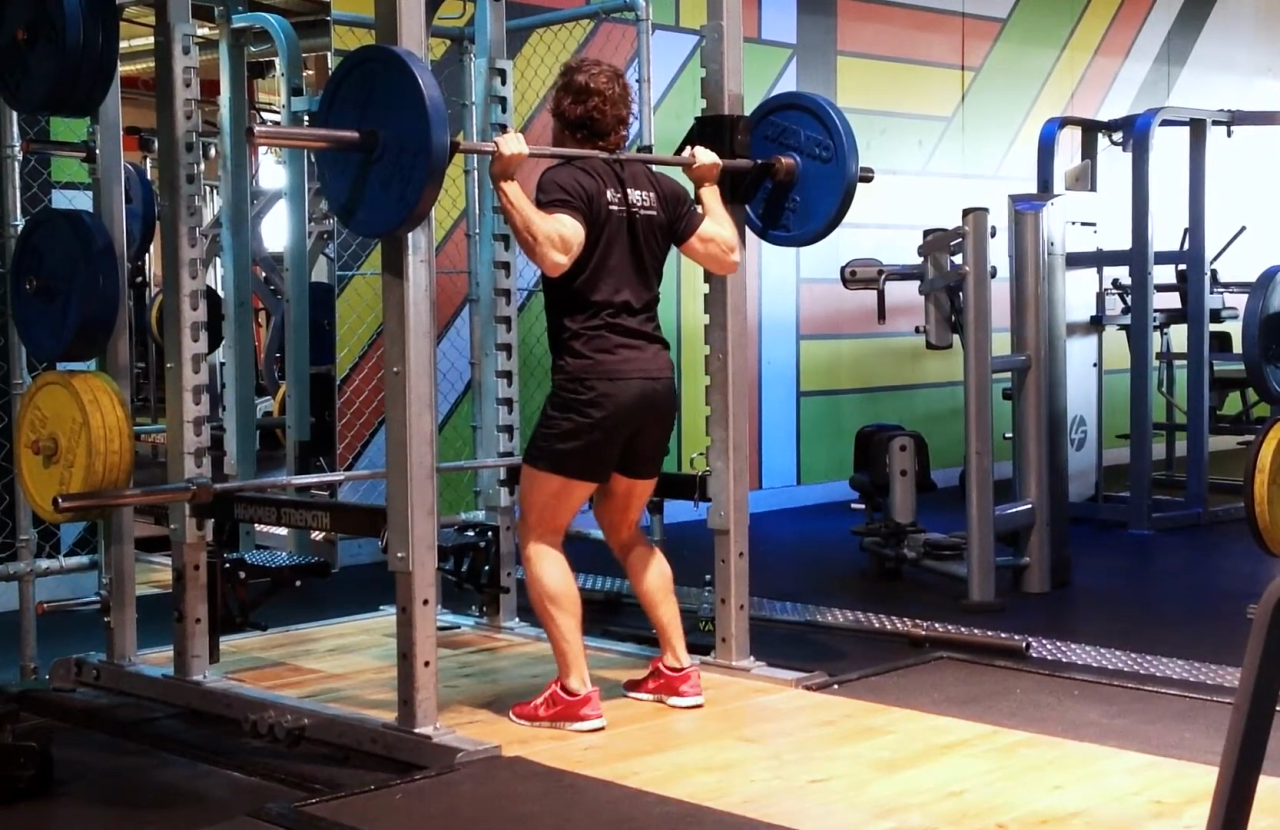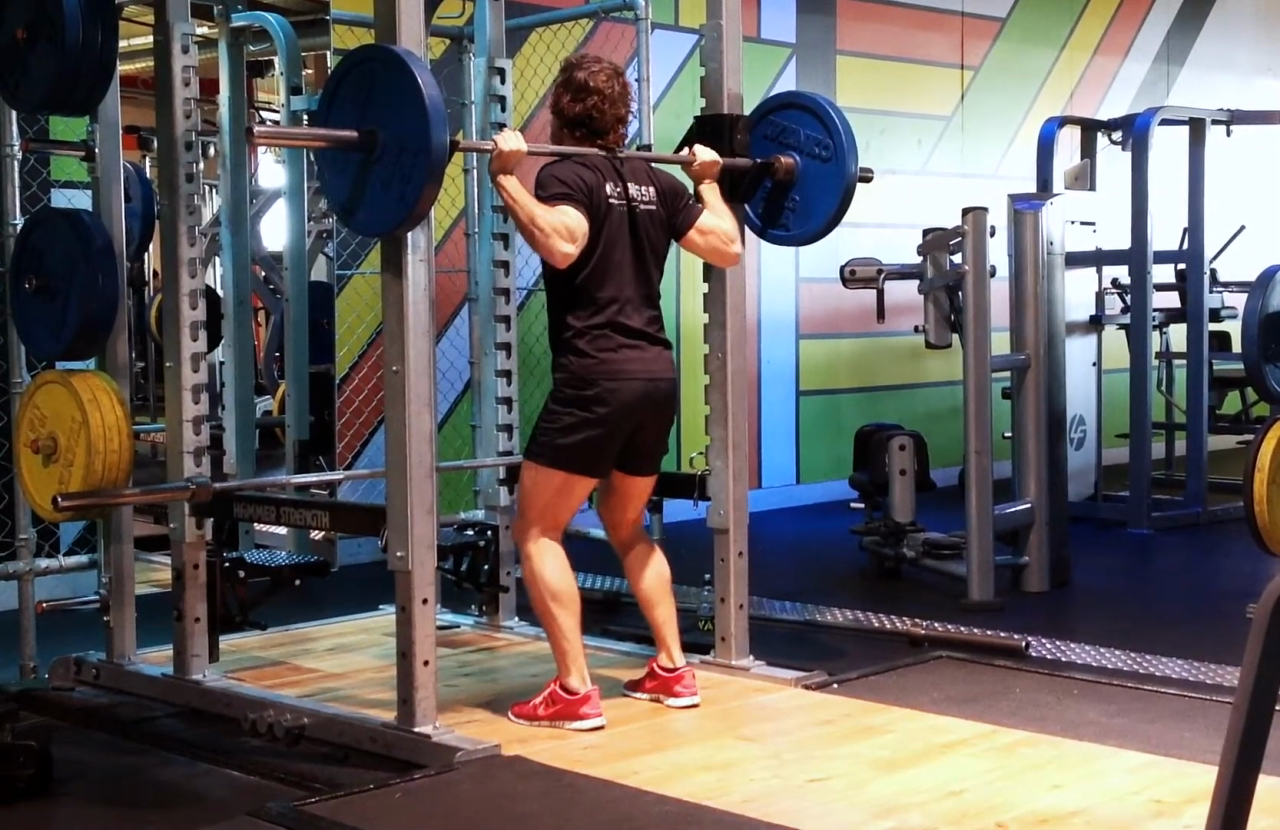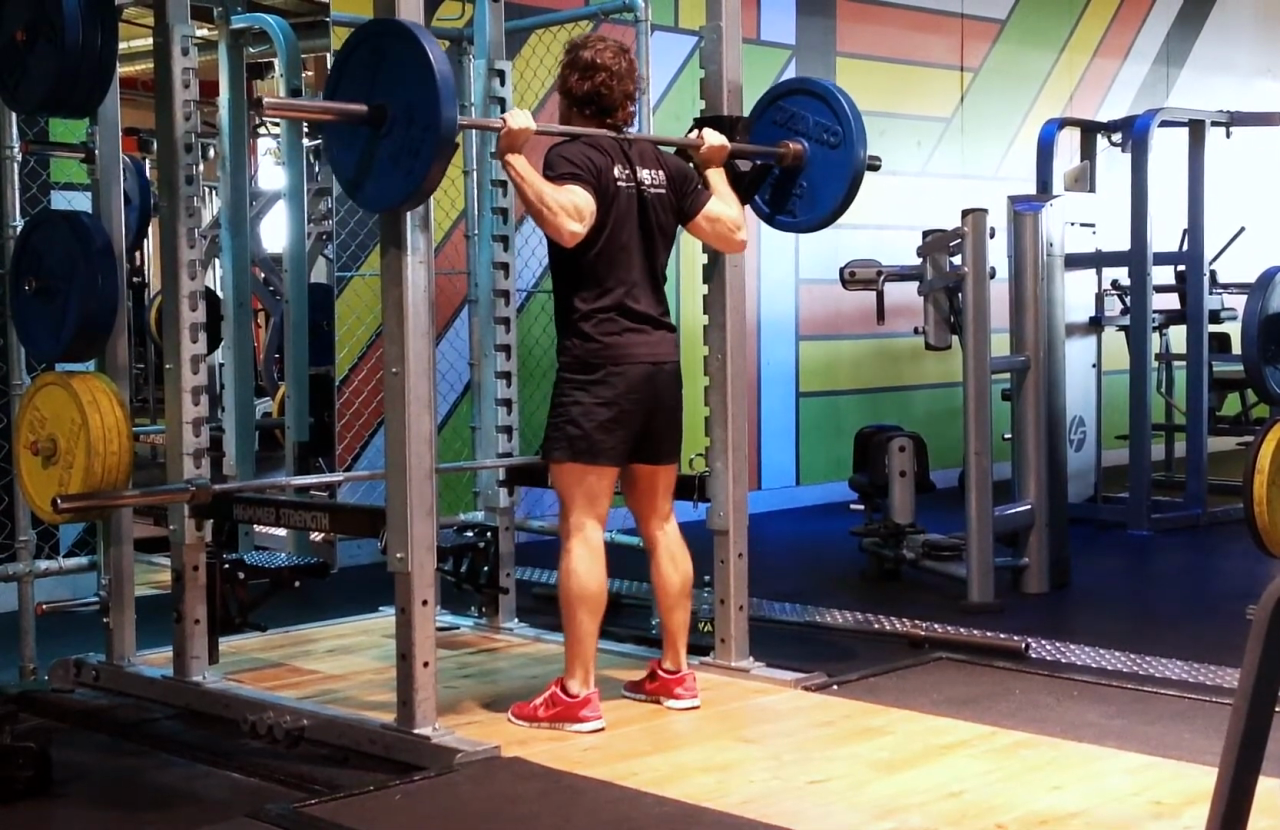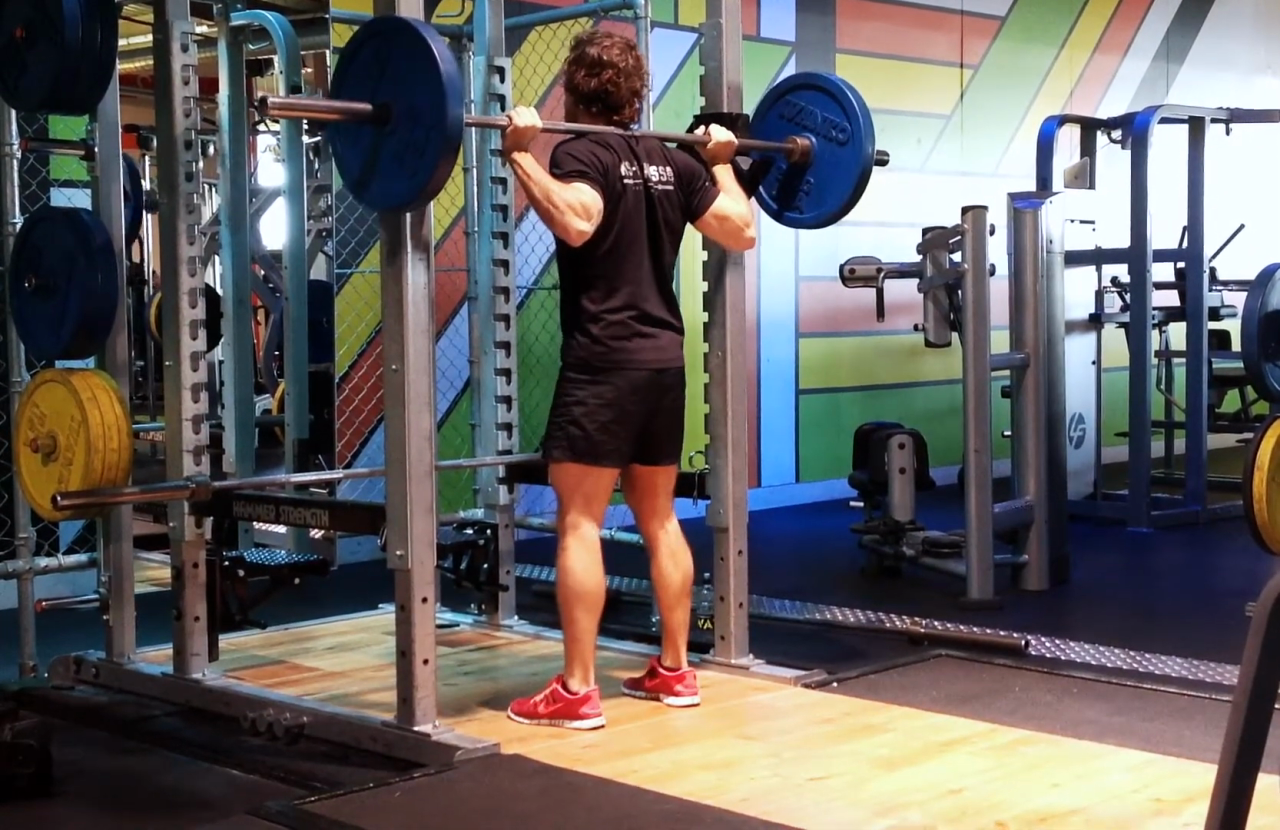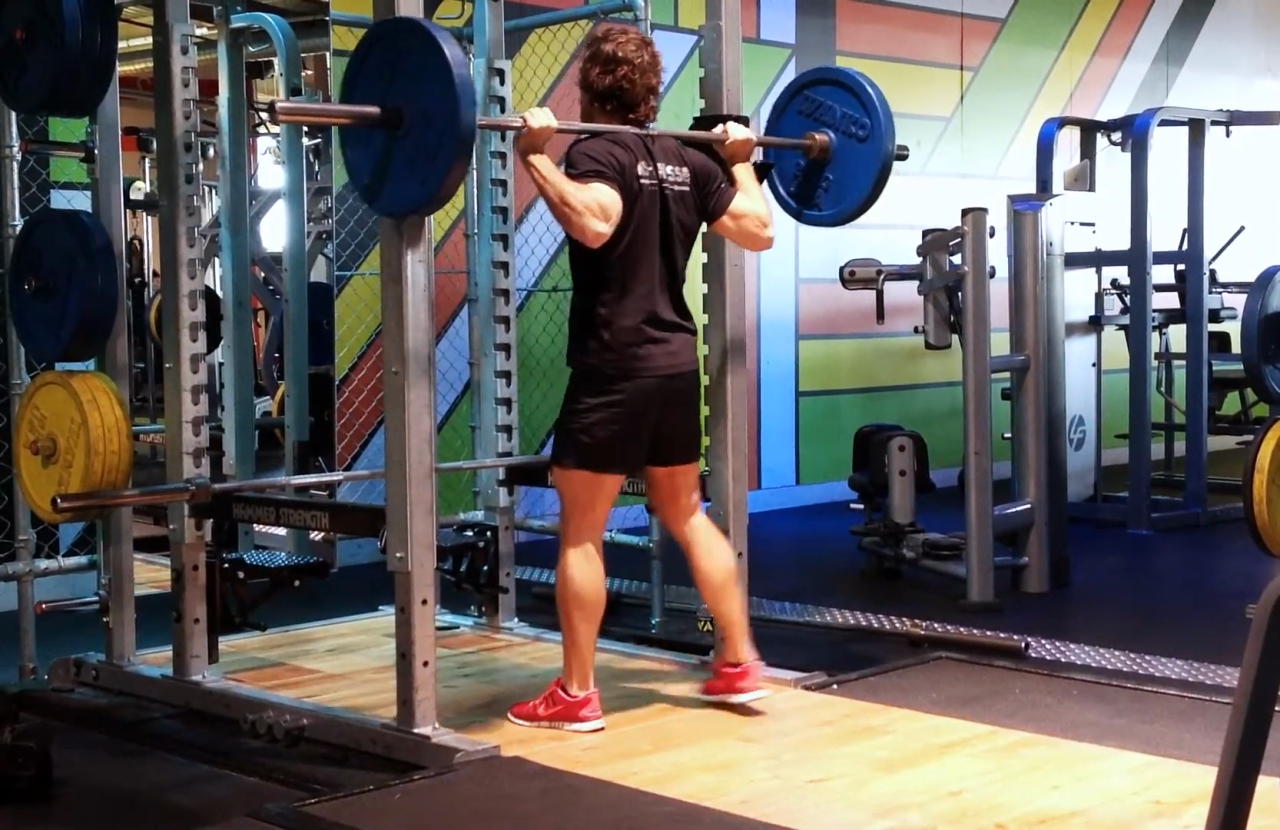
dt=0.5s
person 1, frame 1
left shoulder: (565, 180)
right shoulder: (658, 187)
left elbow: (555, 253)
right elbow: (726, 255)
left wrist: (507, 180)
right wrist: (708, 185)
left hip: (594, 384)
right hip: (655, 379)
left knee: (538, 536)
right knee: (625, 529)
left ankle: (575, 692)
right ankle: (678, 668)
person 1, frame 2
left shoulder: (563, 175)
right shoulder: (656, 183)
left elbow: (562, 244)
right elbow: (728, 247)
left wrist: (507, 176)
right wrist: (707, 183)
left hip: (596, 380)
right hip: (657, 376)
left knee: (536, 532)
right knee: (626, 525)
left ankle: (574, 690)
right ankle: (673, 669)
person 1, frame 3
left shoulder: (572, 154)
right shoulder: (665, 166)
left elbow: (569, 222)
right elbow: (733, 233)
left wrist: (514, 156)
right wrist: (714, 166)
left hip: (600, 362)
right hip: (660, 359)
left knee: (582, 526)
right knee: (658, 522)
left ankle: (577, 693)
right ankle: (675, 673)
person 1, frame 4
left shoulder: (578, 152)
right shoulder: (675, 163)
left elbow: (577, 221)
right elbow: (741, 230)
left wrist: (520, 153)
right wrist: (722, 162)
left hip: (603, 363)
right hip: (664, 358)
left knee: (579, 525)
right knee: (658, 519)
left ankle: (576, 690)
right ankle: (674, 669)
person 1, frame 5
left shoulder: (595, 153)
right shoulder: (690, 162)
left elbow: (595, 223)
right elbow: (759, 231)
left wrist: (536, 157)
right wrist: (741, 163)
left hip: (616, 368)
right hip: (679, 362)
left knee: (580, 535)
right knee: (688, 518)
left ankle: (575, 694)
right ankle: (740, 660)
